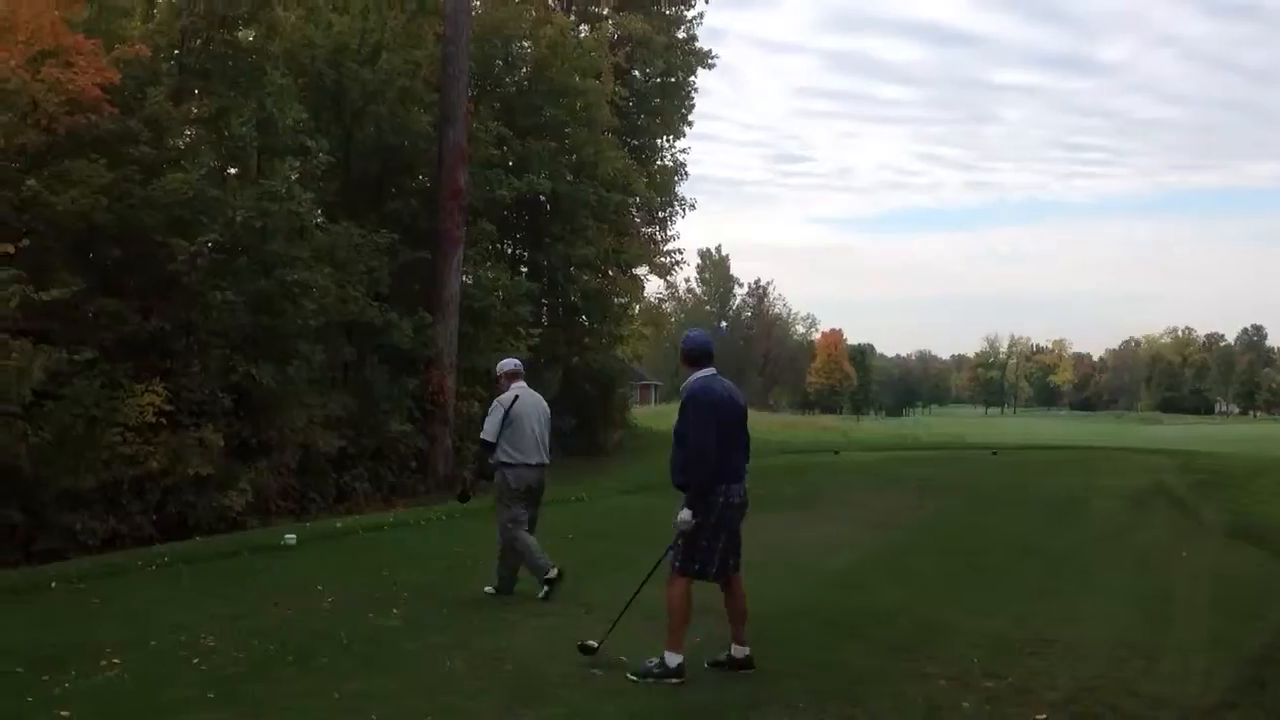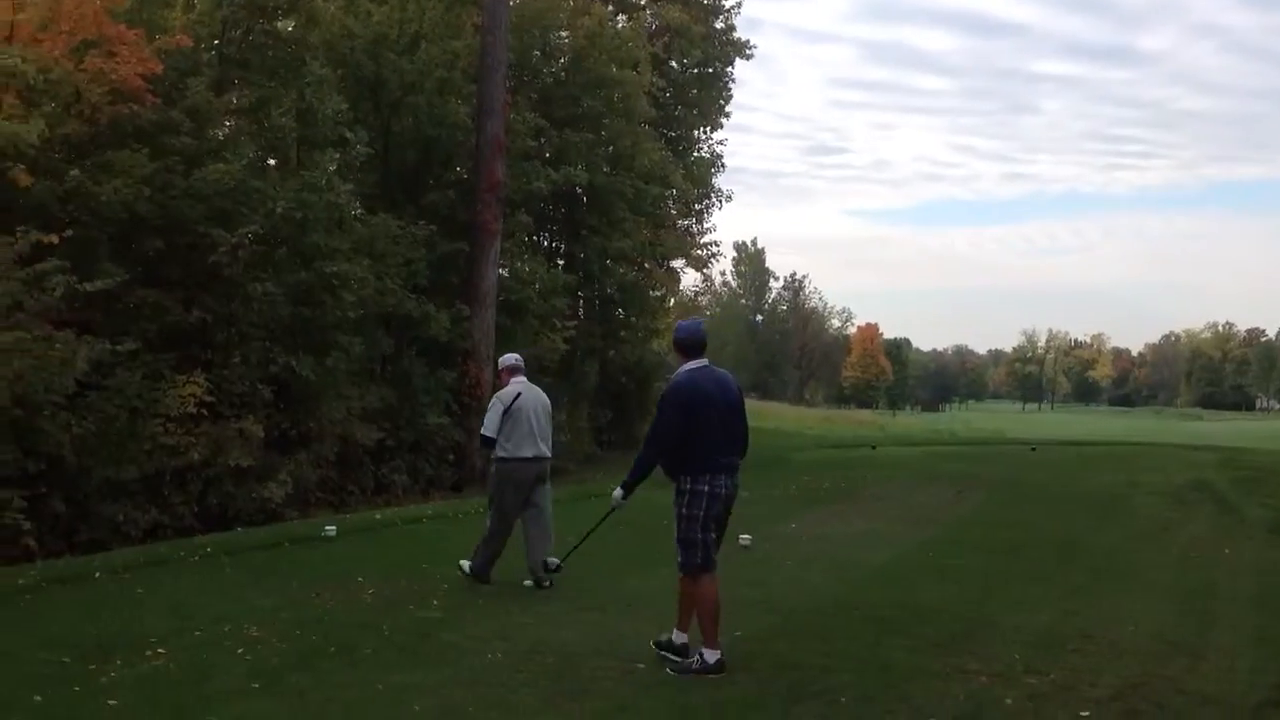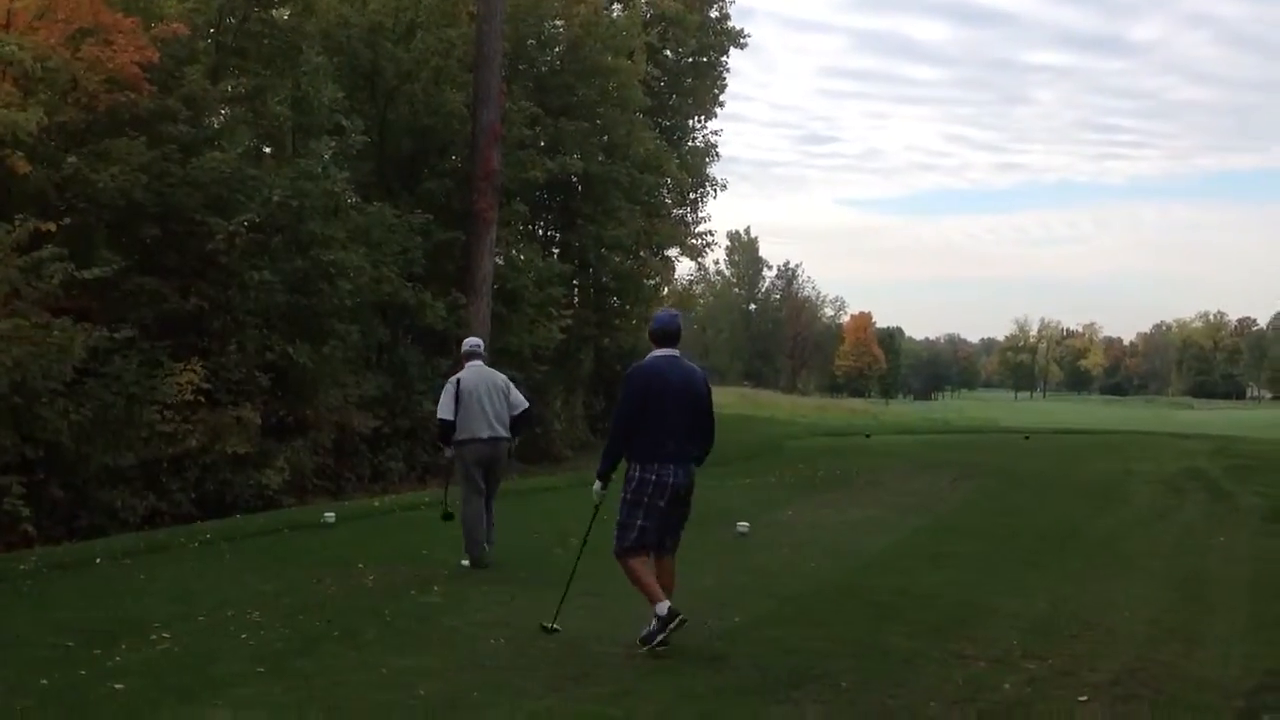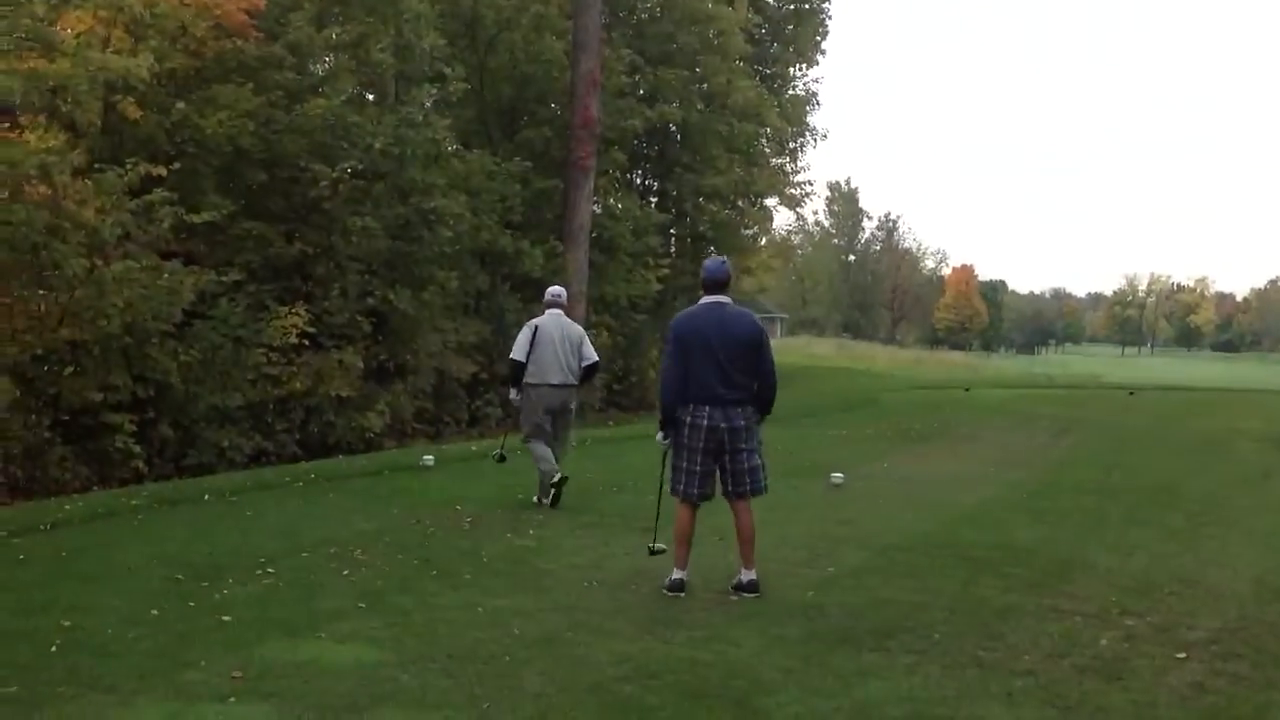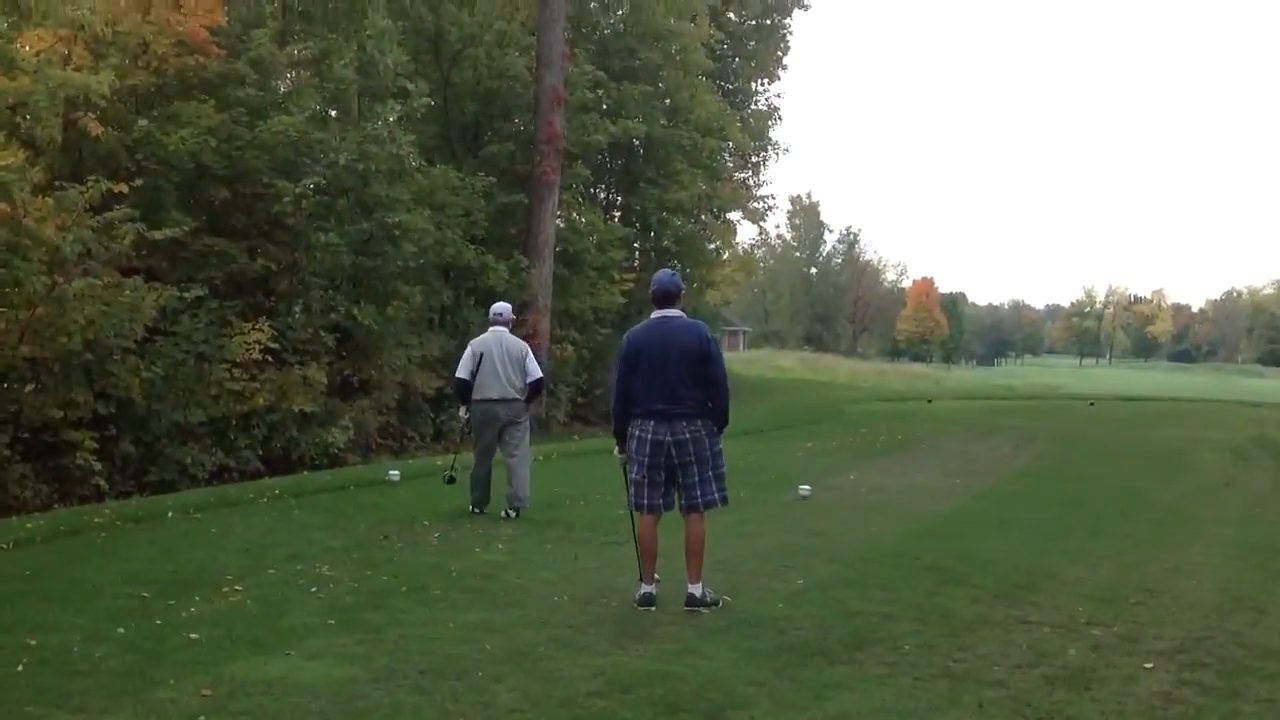
dt=0.5s
person 1, frame 1
left shoulder: (697, 394)
right shoulder: (731, 391)
left elbow: (701, 455)
left wrist: (690, 505)
left hip: (710, 494)
right hip: (734, 490)
left knee: (680, 572)
right knee: (727, 573)
left ankle: (672, 659)
right ankle: (739, 652)
person 1, frame 2
left shoulder: (680, 388)
right shoulder: (728, 381)
left elbow: (657, 444)
right elbow: (741, 436)
left wrist: (627, 486)
left hip: (697, 483)
right hip: (726, 481)
left knee: (700, 568)
right knee: (695, 564)
left ankle: (711, 655)
right ankle: (678, 638)
person 1, frame 3
left shoulder: (640, 373)
right shoulder: (696, 377)
left elbow: (620, 429)
right elbow: (707, 432)
left wrist: (603, 474)
left hip: (647, 471)
right hip: (682, 473)
left knee: (627, 550)
right knee: (664, 551)
left ankle: (664, 608)
right ankle: (657, 626)
person 1, frame 4
left shoulder: (683, 322)
right shoulder: (749, 322)
left elbow: (671, 378)
right elbow: (767, 377)
left wrist: (666, 423)
right wrist: (759, 414)
left hip: (696, 416)
right hip: (738, 417)
left knee: (687, 500)
right knee: (741, 500)
left ankle: (678, 574)
right ankle: (749, 575)
person 1, frame 5
left shoulder: (634, 337)
right shoulder: (699, 333)
left elbow: (621, 392)
right elbow: (718, 386)
left wrist: (621, 438)
right wrist: (717, 427)
left hip: (647, 430)
right hip: (692, 429)
left knee: (648, 513)
right knee: (695, 511)
left ankle: (647, 589)
right ankle: (695, 589)
person 2, frame 1
left shoulder: (503, 401)
right shoulder: (541, 402)
left elbow: (487, 441)
left wrist: (489, 458)
left hip: (512, 472)
right hip: (538, 471)
left knee: (513, 528)
right knee: (521, 526)
left ankle: (547, 571)
right ankle: (504, 583)
person 2, frame 2
left shoulder: (503, 396)
right shoulder: (542, 396)
left elbow: (487, 438)
left wrist: (499, 447)
left hip: (511, 465)
right hip: (540, 464)
left knee: (500, 519)
right knee: (538, 518)
left ankle: (479, 568)
right ankle: (542, 574)
person 2, frame 3
left shoulder: (456, 381)
right shoulder: (501, 379)
left elbow: (445, 420)
right elbow: (524, 411)
left wrist: (448, 445)
right wrist: (511, 436)
left hip: (469, 446)
right hip: (499, 445)
left knee: (473, 500)
right knee: (486, 499)
left ankle: (478, 556)
right ankle: (484, 547)
person 2, frame 4
left shoulder: (533, 326)
right shoulder: (577, 330)
left elbow: (517, 361)
right elbow: (593, 364)
left wrist: (514, 387)
right wrist: (575, 382)
left hip: (537, 391)
right hip: (566, 393)
left knee: (536, 438)
right knee: (557, 443)
left ankle: (553, 476)
right ankle: (547, 493)
person 2, frame 5
left shoulder: (476, 344)
right shoulder: (521, 345)
left elbow: (462, 379)
right elbow: (537, 382)
left wrist: (464, 404)
right wrist: (526, 402)
left hip: (483, 407)
right hip: (514, 408)
left knee: (482, 457)
right knee: (517, 456)
left ankle: (478, 504)
right ankle: (515, 505)
